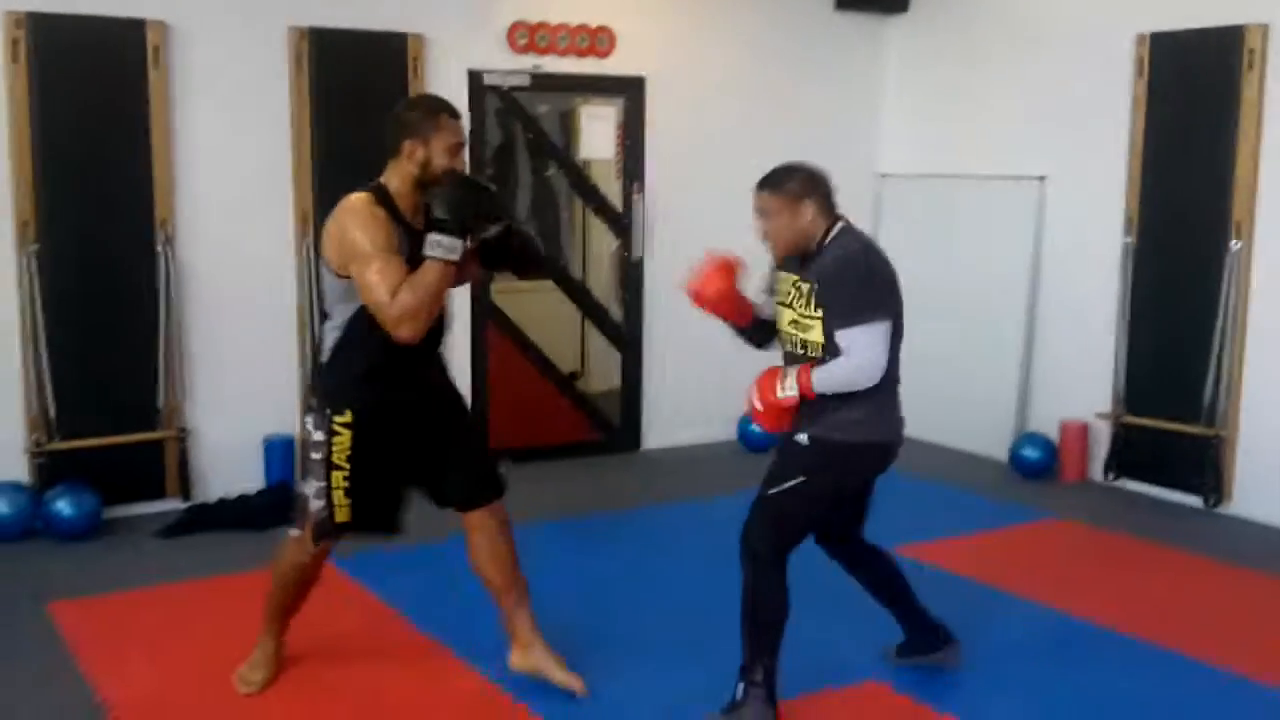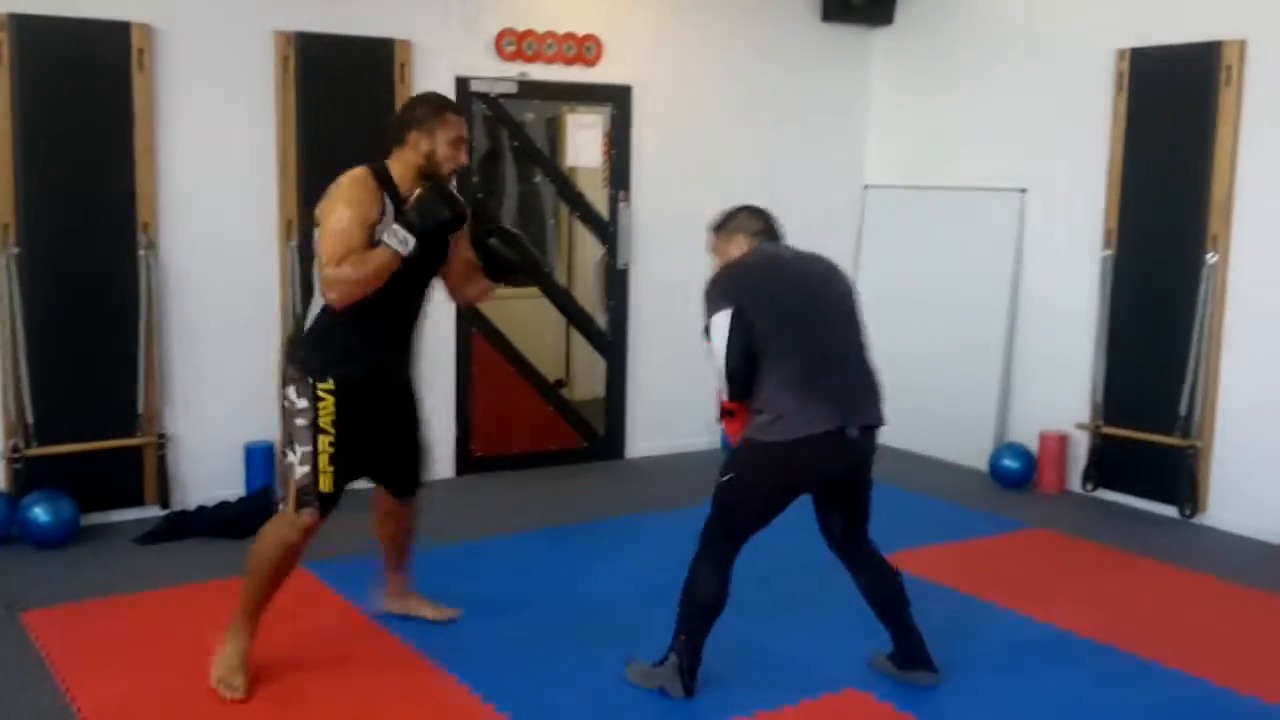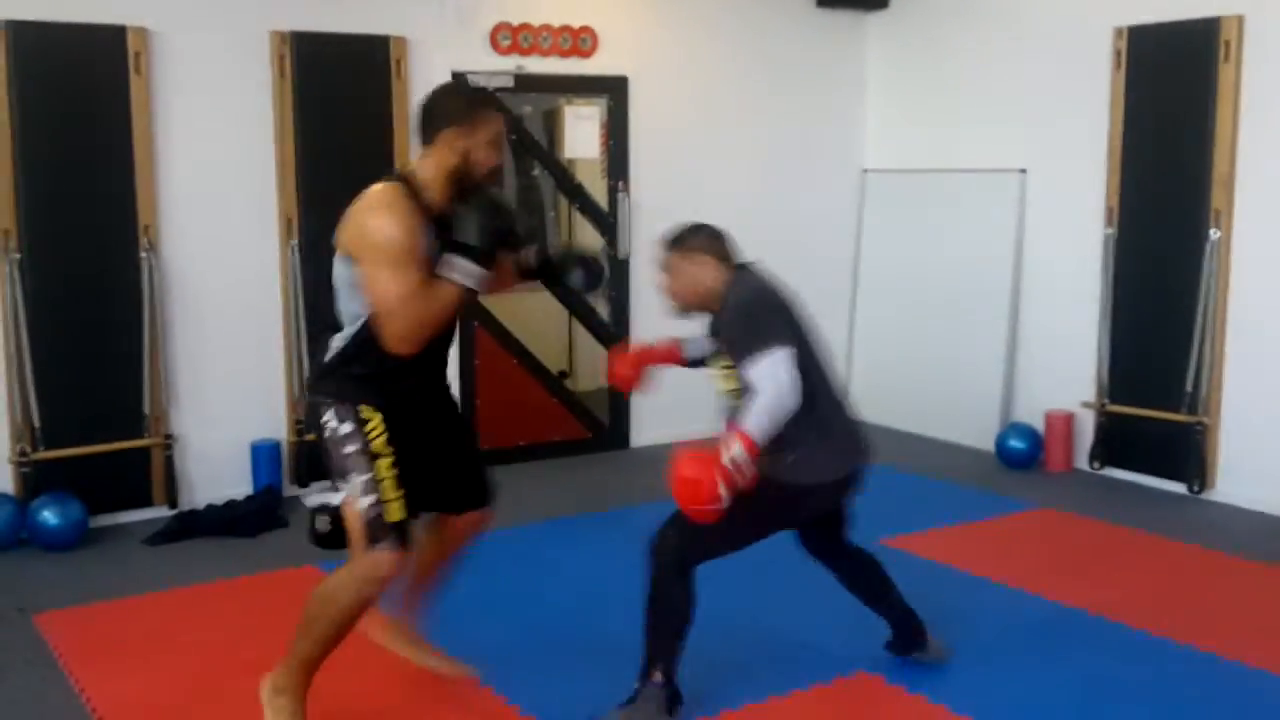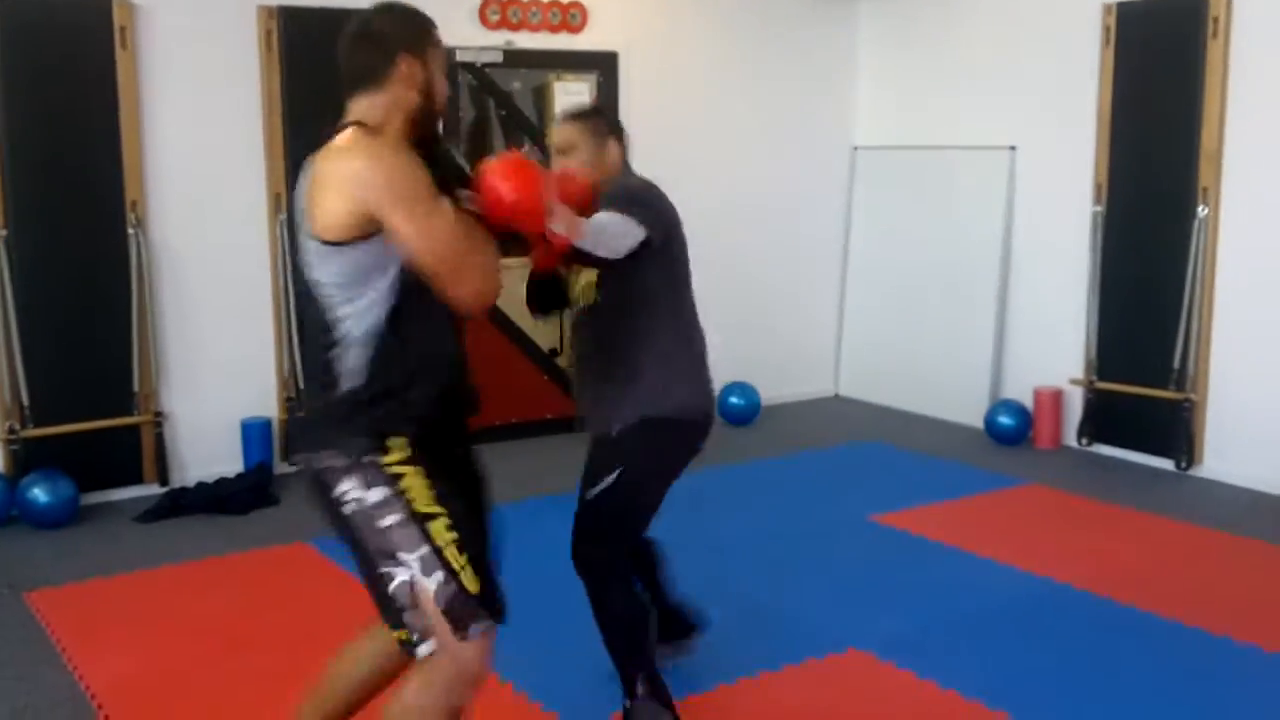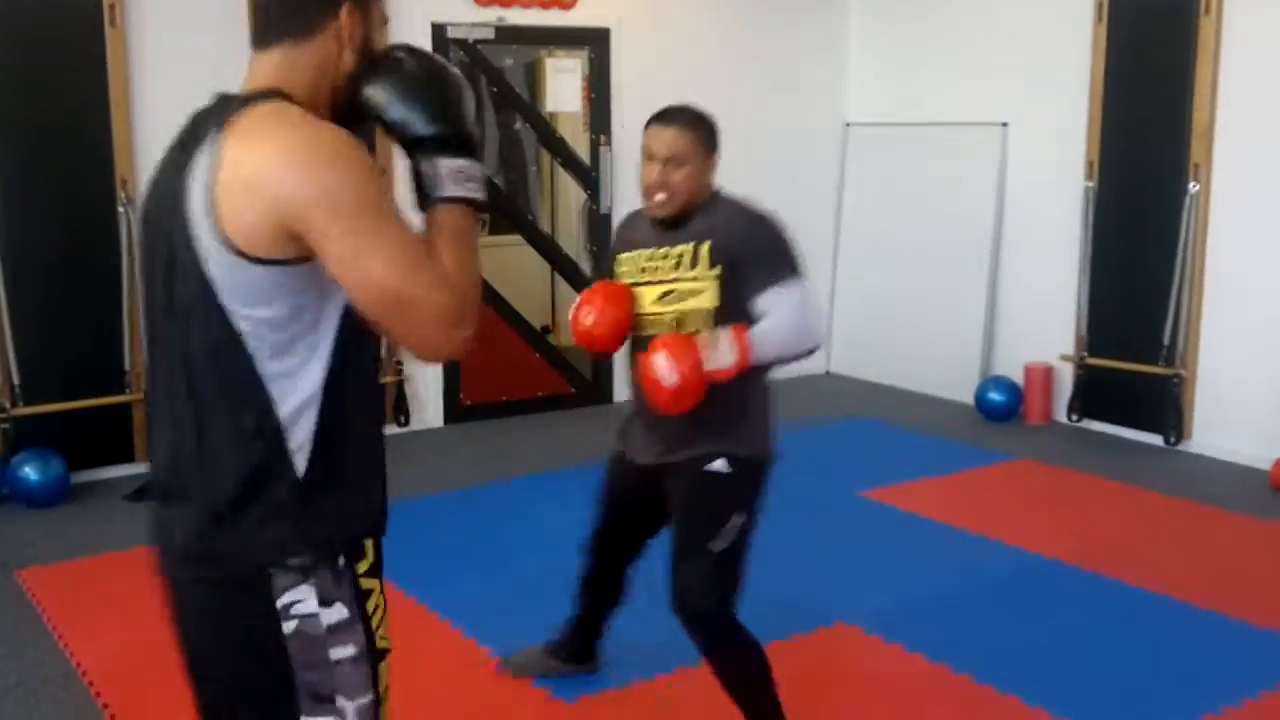
dt=0.5s
person 1, frame 1
left shoulder: (435, 205)
right shoulder: (361, 219)
right elbow: (405, 321)
left wrist: (489, 248)
right wrist: (448, 235)
left hip: (422, 387)
right hip: (354, 401)
left knee: (486, 507)
right knee: (317, 536)
left ankle: (527, 644)
right ankle: (269, 639)
person 1, frame 2
left shoulder: (441, 203)
right shoulder: (358, 192)
left elbow: (465, 289)
right elbow: (337, 285)
left wrist: (492, 266)
right wrist: (410, 229)
left hip: (385, 371)
right hip: (326, 372)
left knee: (398, 489)
right knee: (304, 514)
left ankle: (396, 588)
right ankle: (238, 638)
person 1, frame 3
left shoulder: (454, 204)
right shoulder: (390, 214)
left elbow: (494, 277)
right elbow: (403, 335)
right wrist: (468, 263)
left hip: (419, 389)
right hip: (364, 397)
left knee: (466, 514)
right knee: (383, 558)
left ankle: (399, 620)
person 1, frame 4
left shoulder: (367, 163)
right shoulder: (374, 164)
right elbow: (475, 284)
left hip: (404, 435)
right hip: (381, 448)
left knee: (417, 629)
right knee: (459, 653)
person 1, frame 5
left shoulder: (204, 145)
right shoulder: (307, 152)
right elbow: (442, 325)
right wrist: (450, 161)
left hip: (207, 523)
right hip: (286, 542)
person 2, frame 1
left shoulder: (853, 264)
right shoulder: (794, 259)
left elbow: (865, 366)
right elbow: (769, 333)
left wrist: (795, 385)
right wrist: (734, 307)
left hip: (849, 436)
right hip: (827, 431)
left knee: (761, 544)
right knee: (840, 538)
right ankle: (928, 636)
person 2, frame 2
left shoulder: (732, 279)
right shoulder: (827, 271)
left elbow: (724, 356)
left wrist: (734, 399)
left hip: (786, 435)
right hip: (855, 428)
left knee: (718, 543)
right knee: (853, 543)
left ankle: (679, 667)
right ankle: (913, 658)
person 2, frame 3
left shoulder: (744, 306)
right shoulder: (747, 294)
left elbow: (780, 394)
right elbow: (719, 346)
left wrist: (731, 459)
right wrist: (659, 353)
left hip: (795, 471)
right hip: (836, 462)
left knee: (672, 550)
right knee: (831, 547)
right ankle: (914, 639)
person 2, frame 4
left shoulder: (634, 199)
right shoulder: (592, 211)
left elbow: (596, 240)
left wrist: (547, 219)
left hip: (658, 412)
right hip: (623, 408)
left knee: (595, 551)
right knee: (610, 532)
right ankle: (670, 621)
person 2, frame 5
left shoulder: (746, 232)
right shoulder: (632, 231)
left elbow: (800, 328)
right elbow: (601, 315)
left wrist: (717, 352)
right wrist: (595, 318)
left hip: (723, 450)
right hip: (647, 439)
left knee: (700, 605)
right knee: (605, 554)
right ankle: (576, 647)
